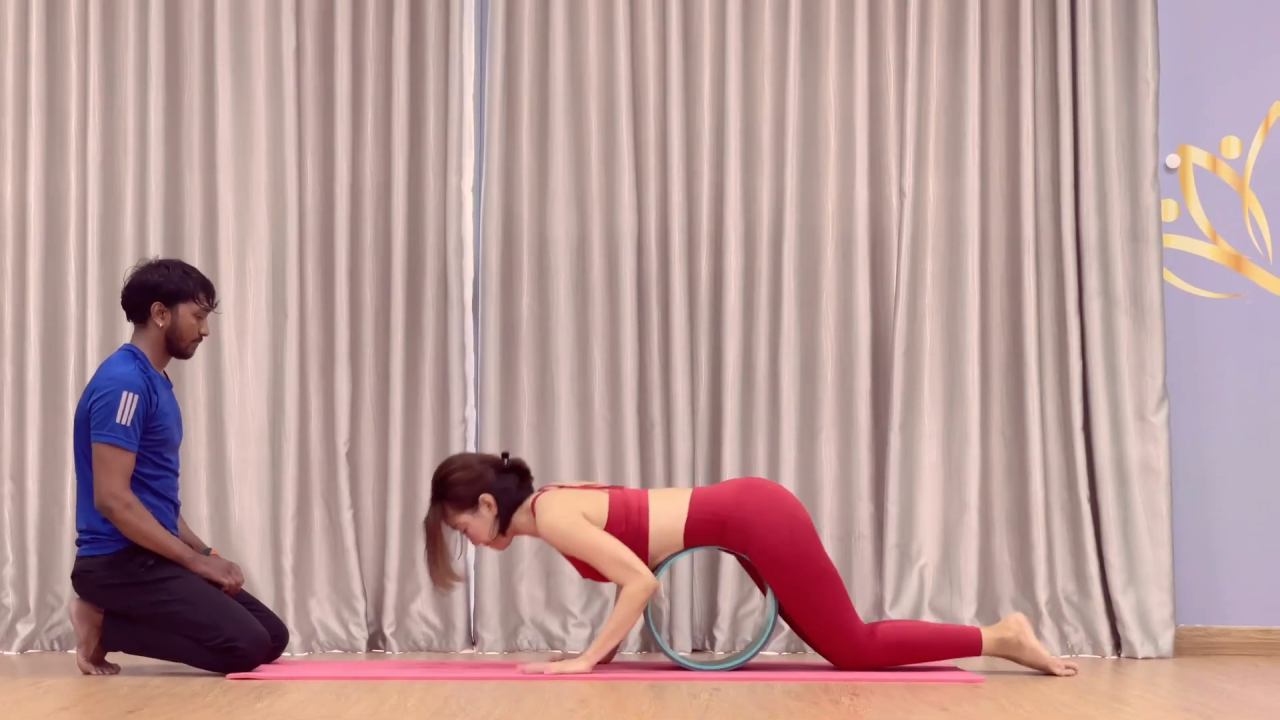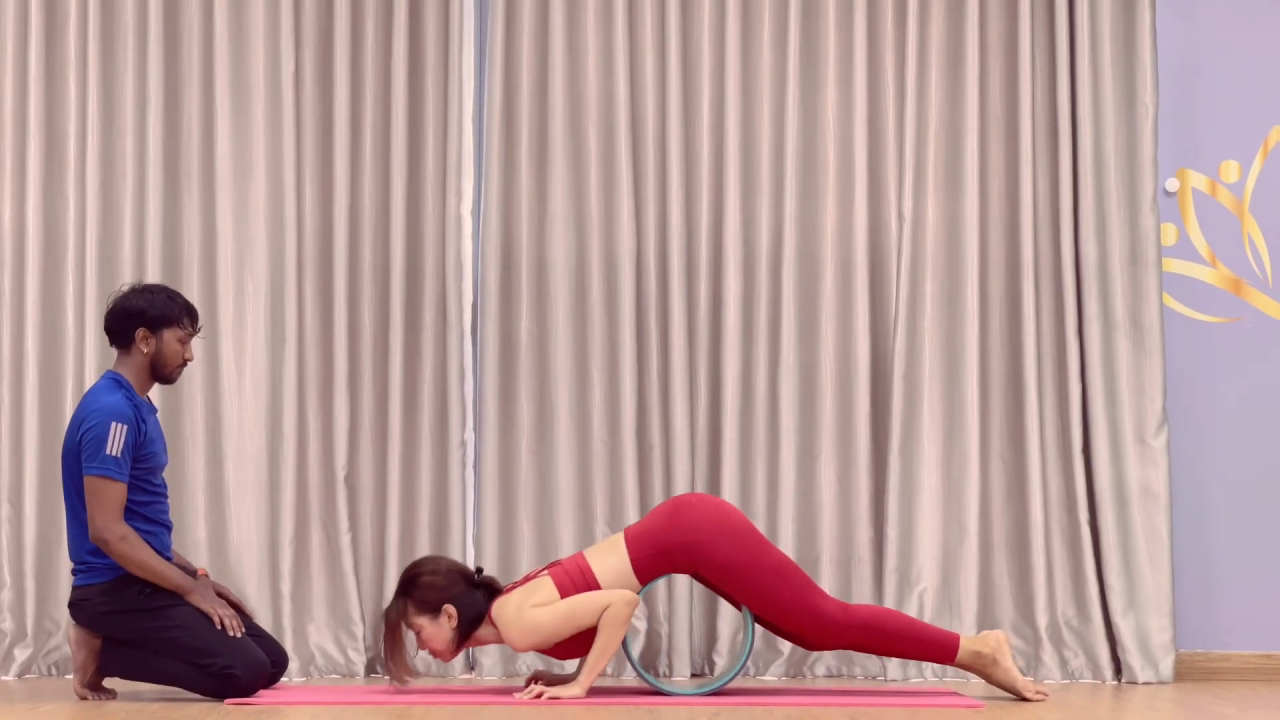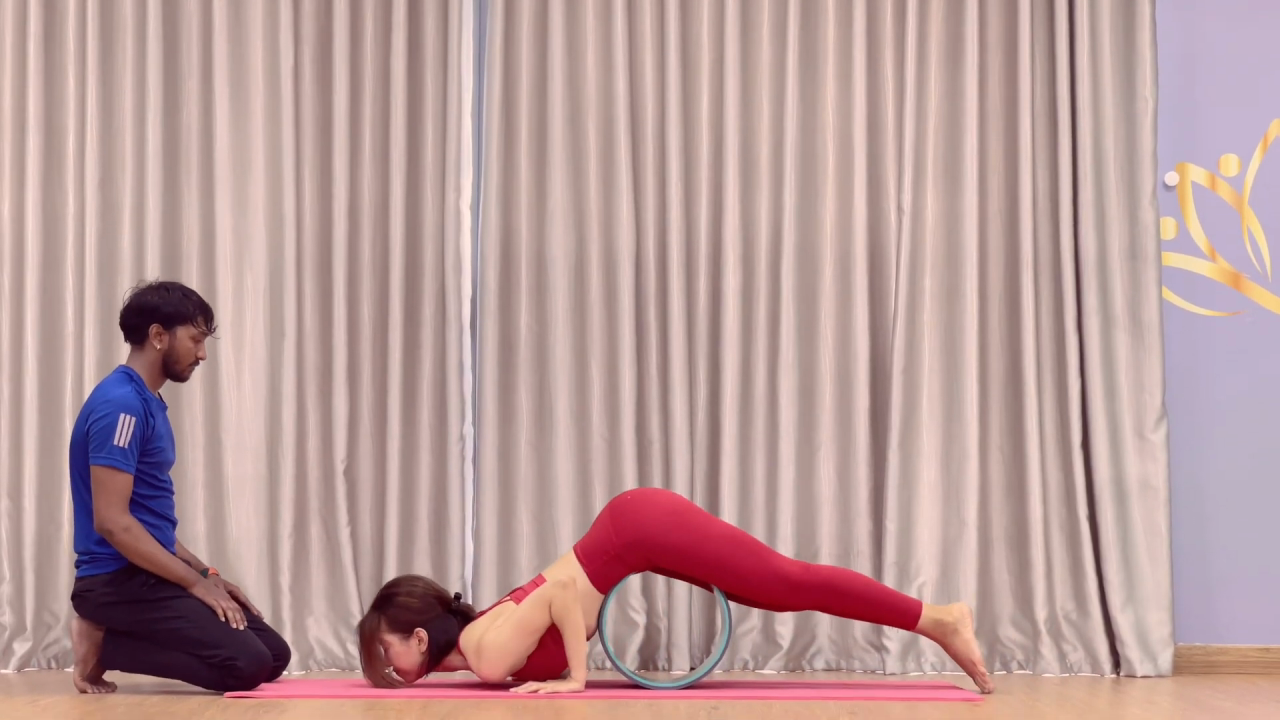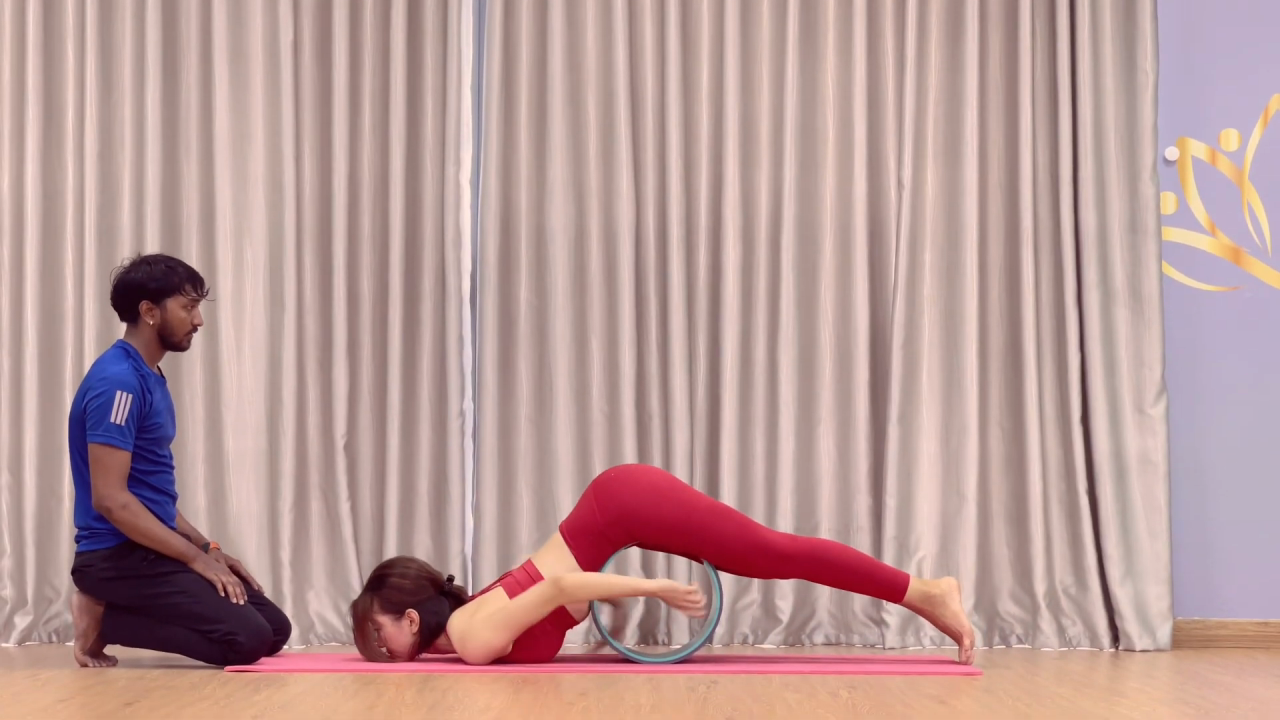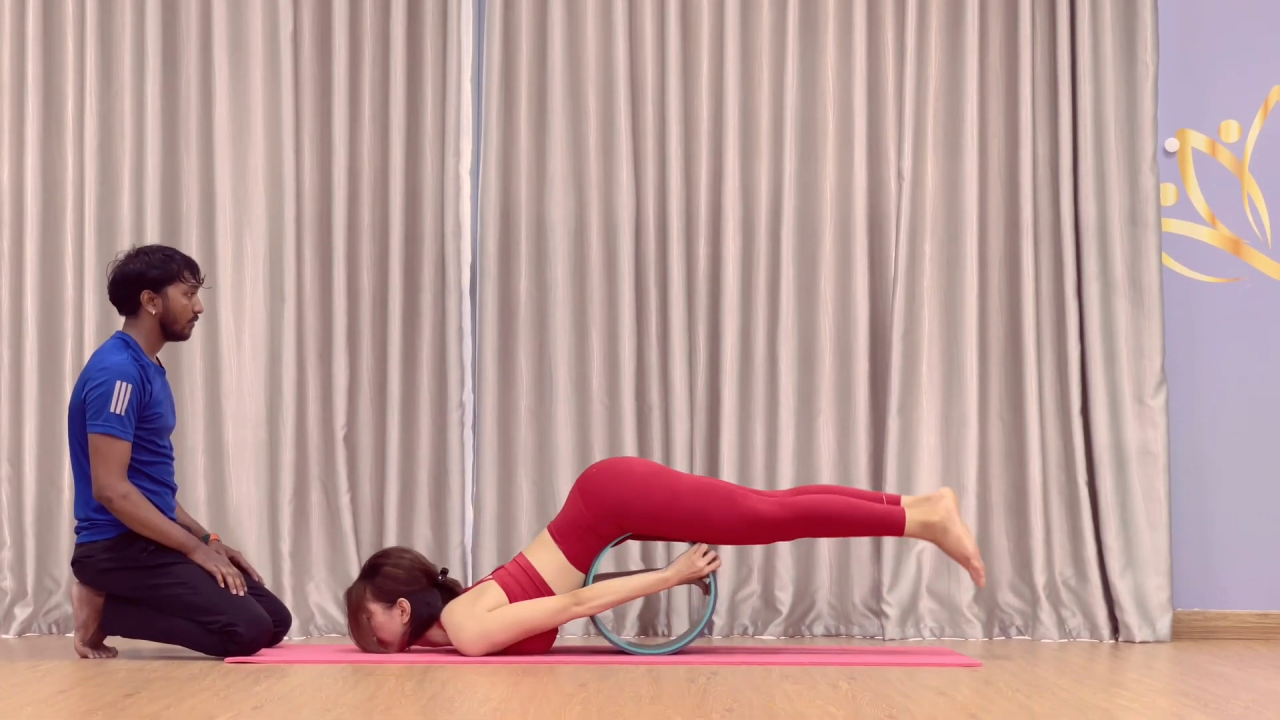
dt=1s
person 1, frame 1
left shoulder: (551, 517)
right shoulder: (557, 502)
left elbow: (640, 581)
right elbow: (628, 566)
left wrist: (589, 657)
right wrist: (601, 651)
left hip: (757, 522)
right hip: (752, 510)
left knee: (856, 649)
right knee: (849, 646)
left ankle: (1000, 638)
right ankle: (995, 636)
person 1, frame 2
left shoulder: (517, 626)
right shoulder: (508, 602)
left elbow: (620, 603)
left wrist: (581, 684)
right wrist: (572, 675)
left hip: (694, 534)
right hip: (689, 526)
left knee: (826, 620)
right knee: (815, 631)
left ankle: (974, 650)
right ankle: (973, 650)
person 1, frame 3
left shoulder: (490, 656)
right shoulder: (476, 639)
left elbow: (561, 587)
left wrist: (576, 677)
right wrist: (561, 666)
left hip: (641, 528)
right hip: (638, 525)
left knee: (792, 582)
right knee: (785, 588)
left ankle: (939, 620)
right ankle: (936, 619)
person 1, frame 4
left shoulder: (473, 641)
right shoulder: (466, 623)
left elbow: (558, 584)
left wrist: (658, 590)
left hip: (626, 502)
right hip: (623, 502)
left knee: (776, 553)
right knee: (767, 557)
left ankle: (925, 592)
right ankle: (922, 594)
person 1, frame 5
left shoulder: (466, 633)
right shoulder: (457, 613)
left elbow: (575, 605)
left wrist: (669, 577)
left hip: (615, 496)
right hip: (613, 497)
left knee: (771, 518)
right knee: (771, 510)
left ankle: (925, 520)
right ankle: (917, 505)
person 2, frame 1
left shoulder: (156, 384)
right shoulder: (124, 382)
right elbow: (112, 499)
left wrist: (205, 553)
right wrist: (196, 560)
left hip: (149, 556)
right hip: (120, 562)
left knee: (273, 637)
right knee: (246, 646)
left ankle: (112, 619)
right ankle: (103, 625)
person 2, frame 2
left shoulder: (137, 407)
right shoulder: (111, 411)
right elbow: (108, 532)
left wrist: (196, 576)
right wrist: (192, 589)
left hip: (143, 581)
right hip: (117, 589)
left knee: (272, 661)
right knee: (246, 672)
left ankle: (107, 645)
right ankle: (101, 653)
person 2, frame 3
left shoulder: (148, 403)
right shoulder: (121, 404)
right elbow: (112, 522)
left wrist: (206, 574)
right wrist: (197, 582)
left hip: (148, 574)
right hip: (120, 580)
left knee: (274, 655)
right knee: (247, 664)
left ankle: (109, 638)
right ankle: (102, 645)
person 2, frame 4
left shoulder: (149, 378)
right shoulder: (118, 381)
right elbow: (111, 499)
left wrist: (207, 548)
right wrist: (196, 557)
left hip: (149, 549)
right hip: (120, 555)
left knee: (274, 629)
right knee: (247, 639)
left ankle: (108, 612)
right ankle: (102, 619)
person 2, frame 5
left shoulder: (148, 368)
right shoulder: (117, 371)
right elbow: (111, 489)
left wrist: (207, 540)
right wrist: (197, 548)
left hip: (148, 540)
right hip: (120, 546)
left knee: (274, 621)
right knee: (247, 630)
left ankle: (108, 604)
right ankle: (102, 611)
